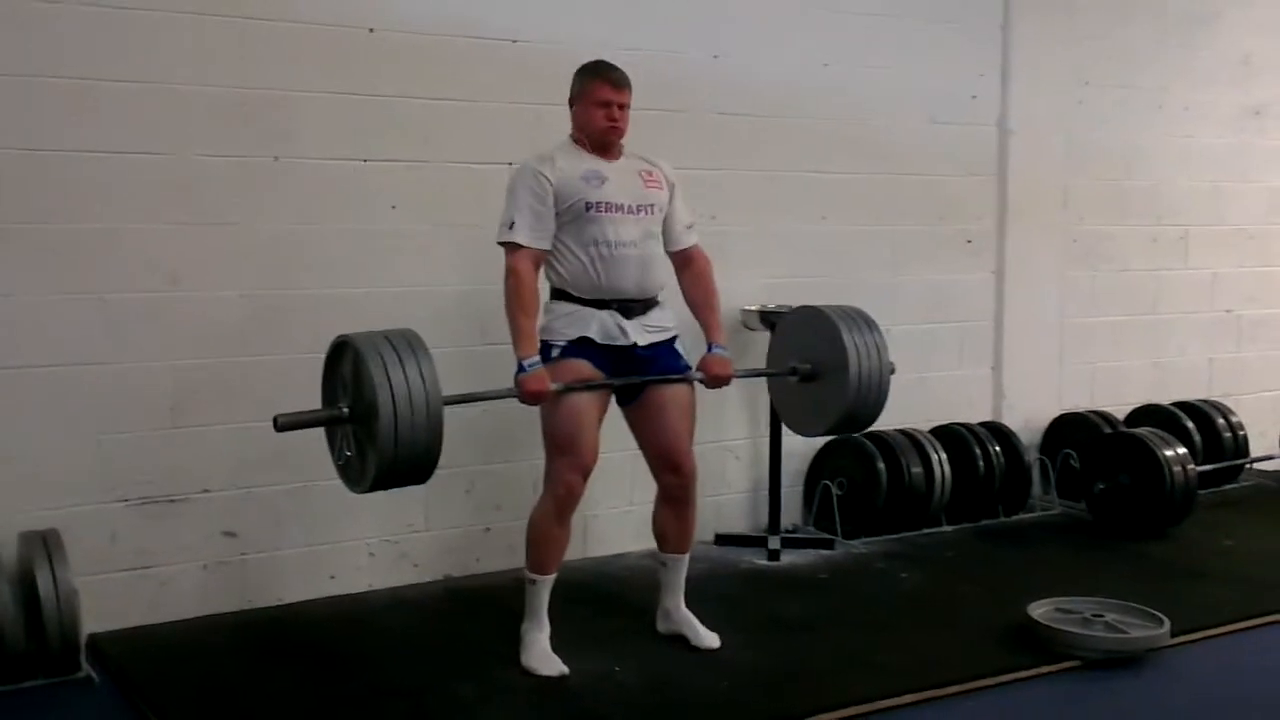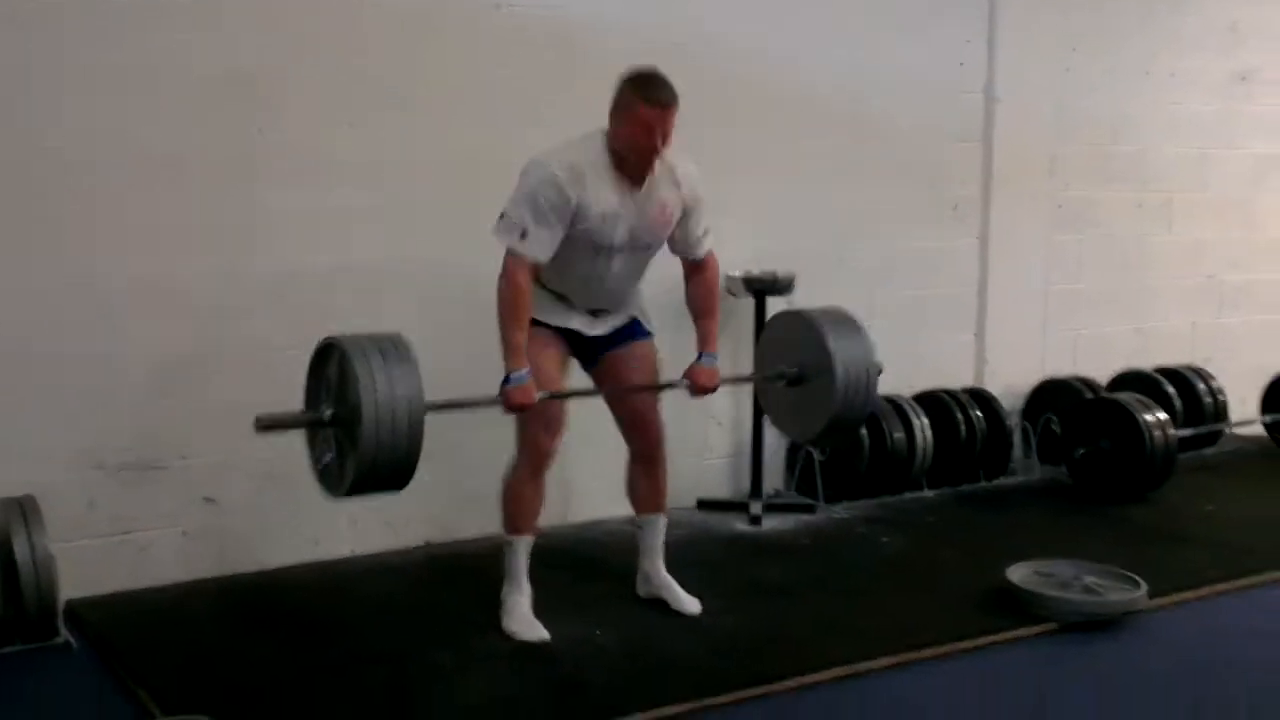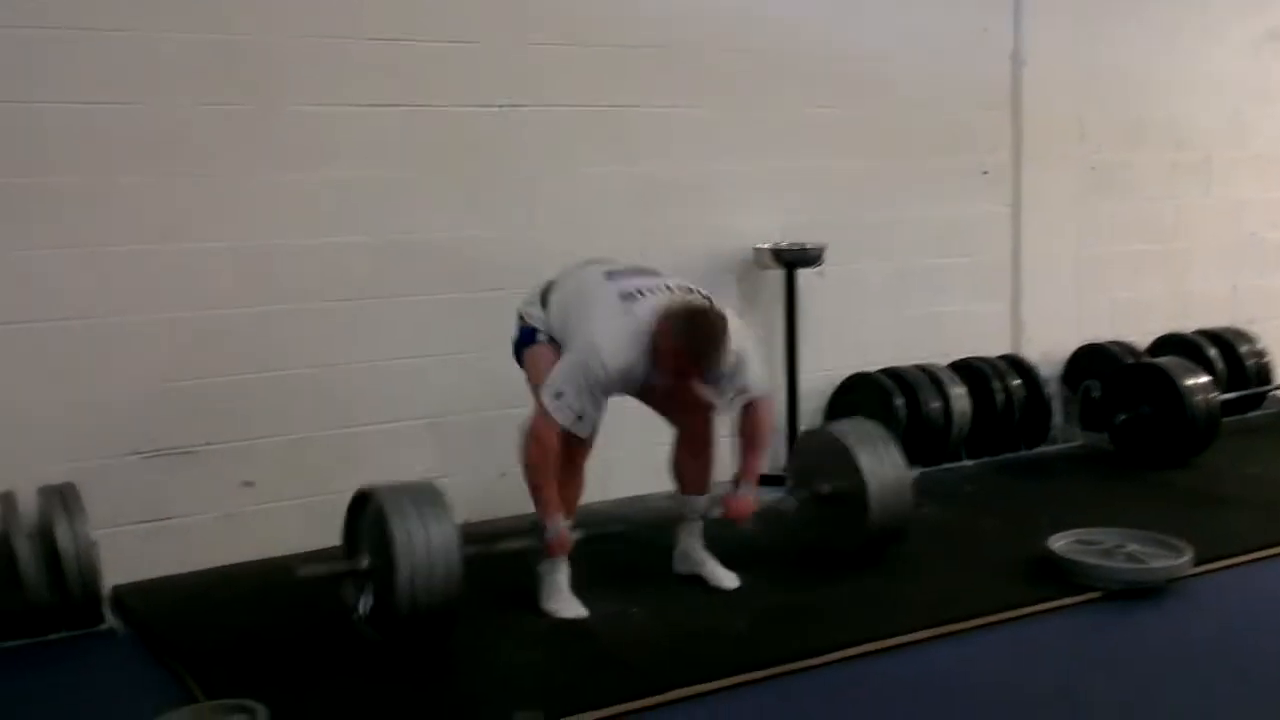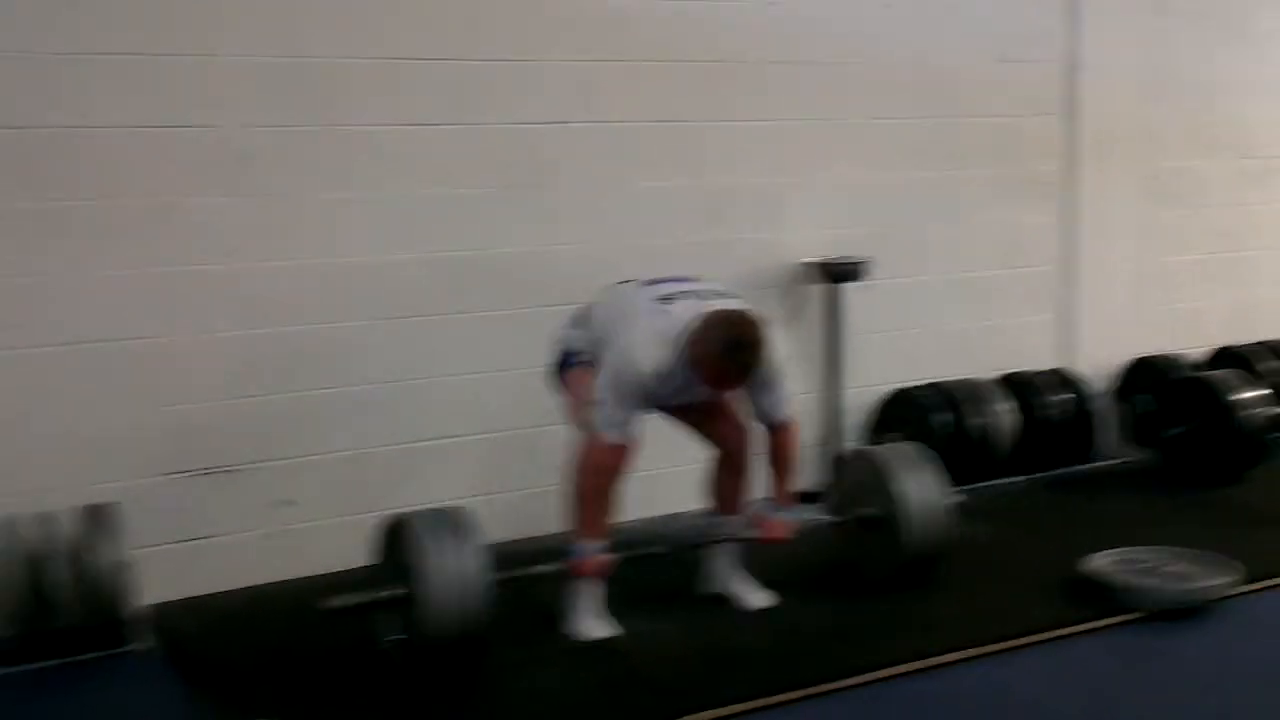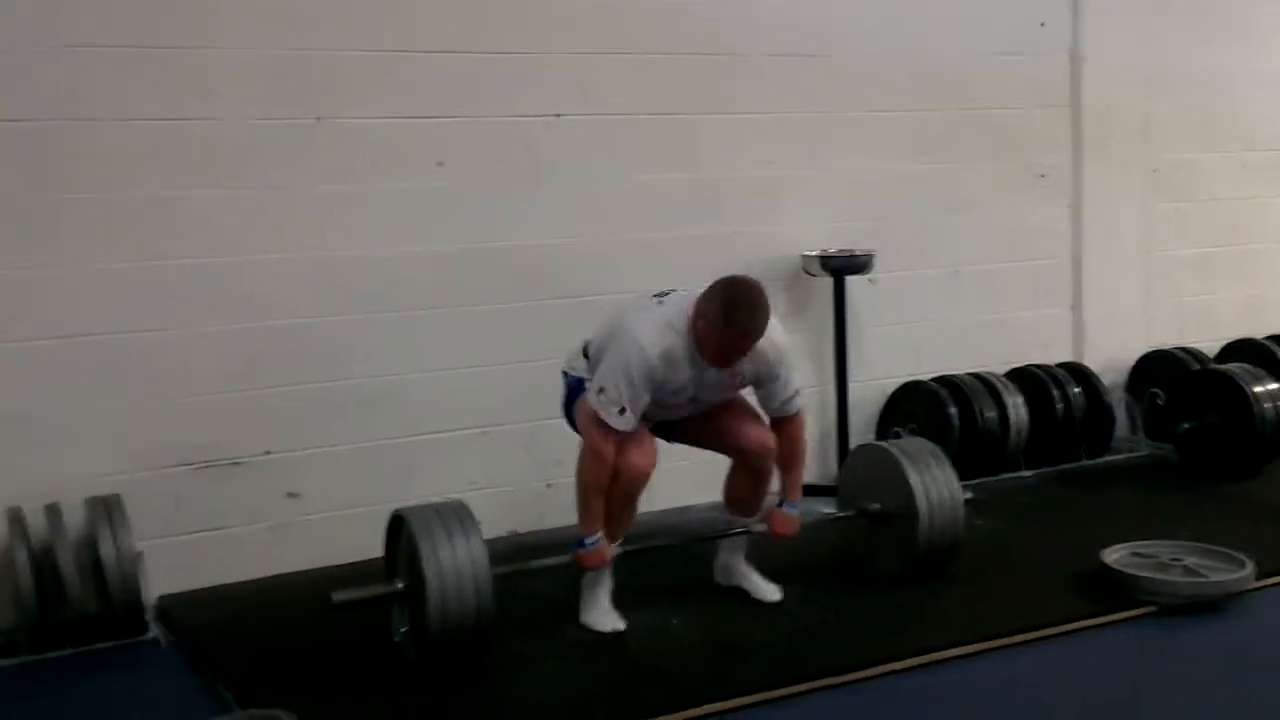
dt=0.3s
person 1, frame 1
left shoulder: (655, 175)
right shoulder: (545, 172)
left elbow: (689, 260)
right elbow: (521, 267)
left wrist: (717, 345)
right wrist: (527, 361)
left hip: (654, 335)
right hip: (579, 333)
left knee: (680, 475)
right knee: (568, 481)
left ankle: (673, 607)
right ankle: (535, 627)
person 1, frame 2
left shoulder: (679, 181)
right shoulder: (559, 175)
left elbow: (700, 265)
right elbow: (519, 272)
left wrist: (707, 352)
right wrist: (517, 371)
left hip: (616, 315)
right hip: (549, 311)
left knee: (649, 435)
right knee: (540, 442)
left ankle: (652, 570)
right ankle: (516, 591)
person 1, frame 3
left shoulder: (727, 343)
right shoulder: (604, 354)
left elbow: (755, 408)
right elbow: (542, 435)
left wrist: (745, 488)
right wrist: (554, 524)
right hip: (551, 325)
left knee: (698, 418)
right knee: (574, 437)
left ankle: (690, 548)
right ankle: (554, 575)
person 1, frame 4
left shoulder: (756, 349)
right shoulder: (640, 356)
left elbow: (781, 427)
right elbow: (600, 449)
left wrist: (780, 508)
right wrist: (586, 546)
right hip: (591, 349)
left knee: (735, 439)
right knee: (612, 454)
left ankle: (722, 566)
right ankle: (584, 591)
person 1, frame 5
left shoulder: (769, 343)
right shoulder: (644, 342)
left elbow: (788, 420)
right elbow: (601, 442)
left wrist: (789, 504)
right wrist: (590, 537)
right hip: (596, 385)
left knee: (759, 449)
right knee: (634, 465)
left ankle: (732, 560)
right ankle: (596, 584)
